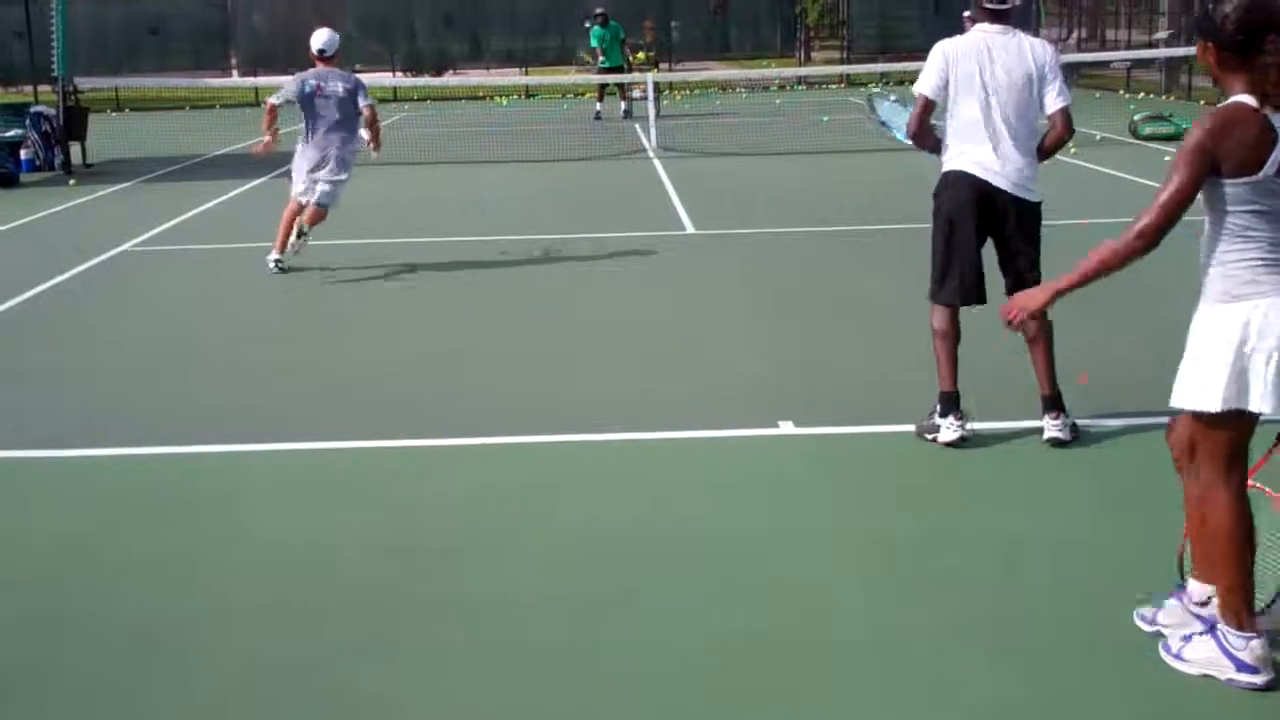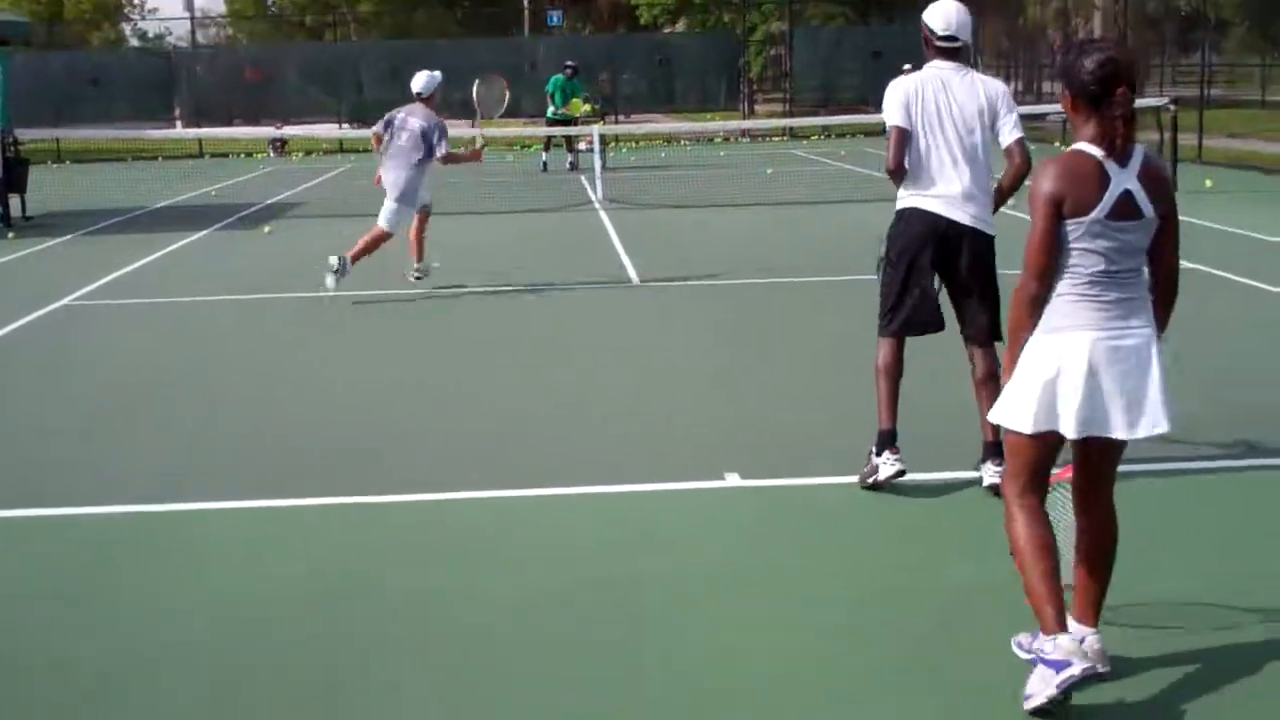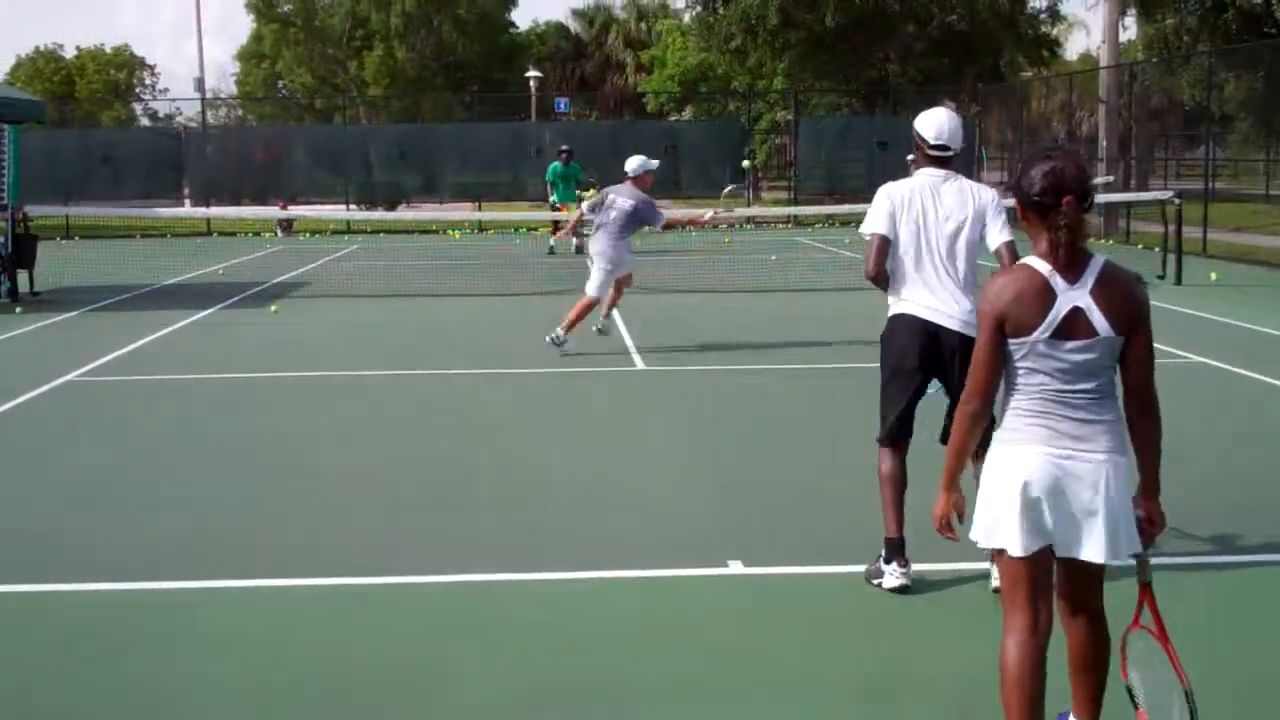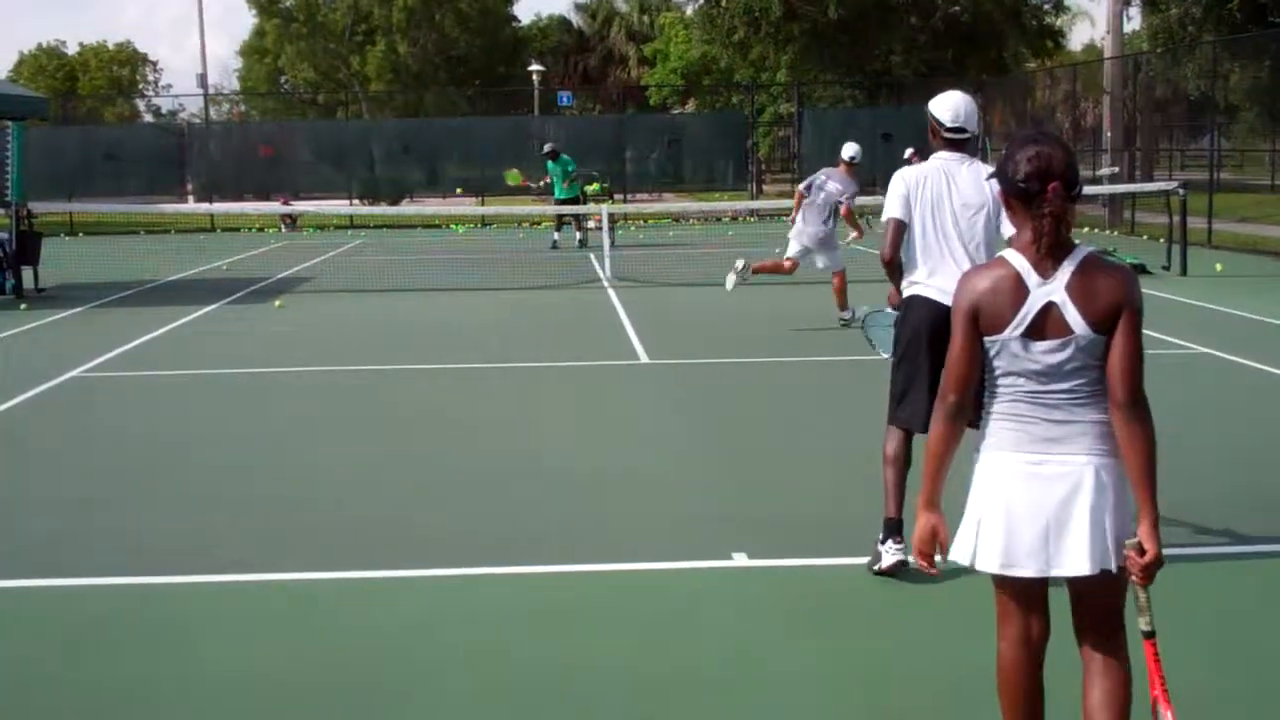
dt=0.5s
person 1, frame 1
left shoulder: (1221, 128)
left elbow: (1142, 235)
left wrist: (1049, 289)
left knee: (1213, 469)
right knee: (1192, 448)
right ankle: (1203, 596)
person 1, frame 2
left shoulder: (1059, 173)
right shoulder: (1156, 174)
left elbow: (1032, 287)
right elbow: (1165, 285)
left wrist: (1010, 365)
left hip: (1065, 347)
right hip: (1132, 346)
left knee: (1022, 492)
right knee: (1094, 490)
left ankle: (1060, 642)
right ankle: (1083, 634)
person 1, frame 3
left shoulder: (1004, 291)
right shoulder: (1126, 290)
left elbow: (976, 403)
right elbow: (1142, 402)
left wrist: (948, 485)
right wrist: (1150, 489)
left hip: (1025, 464)
right hip: (1099, 469)
left knee: (1025, 619)
right knee: (1083, 608)
person 1, frame 4
left shoulder: (980, 286)
right shoulder: (1114, 283)
left elbow: (953, 404)
right elbow: (1127, 404)
left wrist: (928, 504)
right wrist: (1148, 517)
left hip: (1010, 475)
right hip: (1091, 475)
left knee: (1021, 631)
right knee: (1103, 639)
person 2, frame 1
left shoulder: (949, 50)
right shoulder: (1041, 52)
left elbow: (916, 128)
right elbow: (1062, 130)
right wrist: (1026, 159)
left hip: (962, 181)
right hip: (1019, 188)
left knee: (945, 299)
left ankle: (948, 411)
right ankle: (1054, 412)
person 2, frame 2
left shoulder: (905, 87)
right shoulder: (993, 90)
left elbow: (894, 164)
right elbow: (1020, 162)
left wrist: (911, 184)
right wrist: (989, 203)
left hip: (917, 217)
right hip: (973, 224)
left knee: (892, 332)
right knee: (981, 339)
left ankle: (886, 450)
right ankle: (993, 456)
person 2, frame 3
left shoulder: (893, 193)
right shoulder: (983, 196)
left elbow: (874, 270)
right elbow: (1010, 266)
left hip: (909, 324)
right hip: (966, 328)
left knee: (893, 442)
right knee: (981, 443)
left ankle: (894, 558)
person 2, frame 4
left shoulder: (909, 177)
right shoulder: (996, 181)
left elbow: (890, 252)
left wrist: (897, 287)
left hip: (924, 306)
left knee: (902, 423)
left ankle: (892, 537)
person 3, frame 1
left shoulder: (302, 80)
right shoulder: (353, 82)
left elbow: (272, 106)
right elbow: (370, 114)
left wrist: (270, 133)
right wrist: (375, 136)
left hip: (311, 152)
right hip: (341, 154)
left knee: (297, 203)
right knee: (319, 207)
left ankle: (276, 256)
right ankle: (304, 227)
person 3, frame 2
left shoulder: (400, 112)
right shoulder: (435, 122)
left elbow: (376, 135)
right elbow: (444, 157)
left wrist: (382, 166)
right wrist: (470, 156)
left hip: (391, 174)
right hip: (407, 181)
left knee: (423, 211)
right knee: (384, 232)
left ankle: (419, 266)
right ankle: (344, 262)
person 3, frame 3
left shoulder: (610, 191)
right shoulder: (643, 201)
left elbow: (584, 210)
right elbow: (664, 223)
left wrist: (568, 229)
right wrist: (700, 220)
left hip: (598, 246)
right hip: (610, 253)
left knee: (624, 278)
right knee: (592, 298)
left ankle: (604, 319)
right ankle: (559, 335)
person 3, frame 4
left shoulder: (824, 173)
right shoulder: (852, 186)
left elbow: (801, 190)
right elbow: (845, 211)
left wrist: (795, 212)
right wrist: (858, 228)
left hip: (802, 227)
right hip: (821, 234)
left knee: (787, 267)
right knee: (838, 272)
left ankle: (747, 268)
right ankle: (844, 313)
